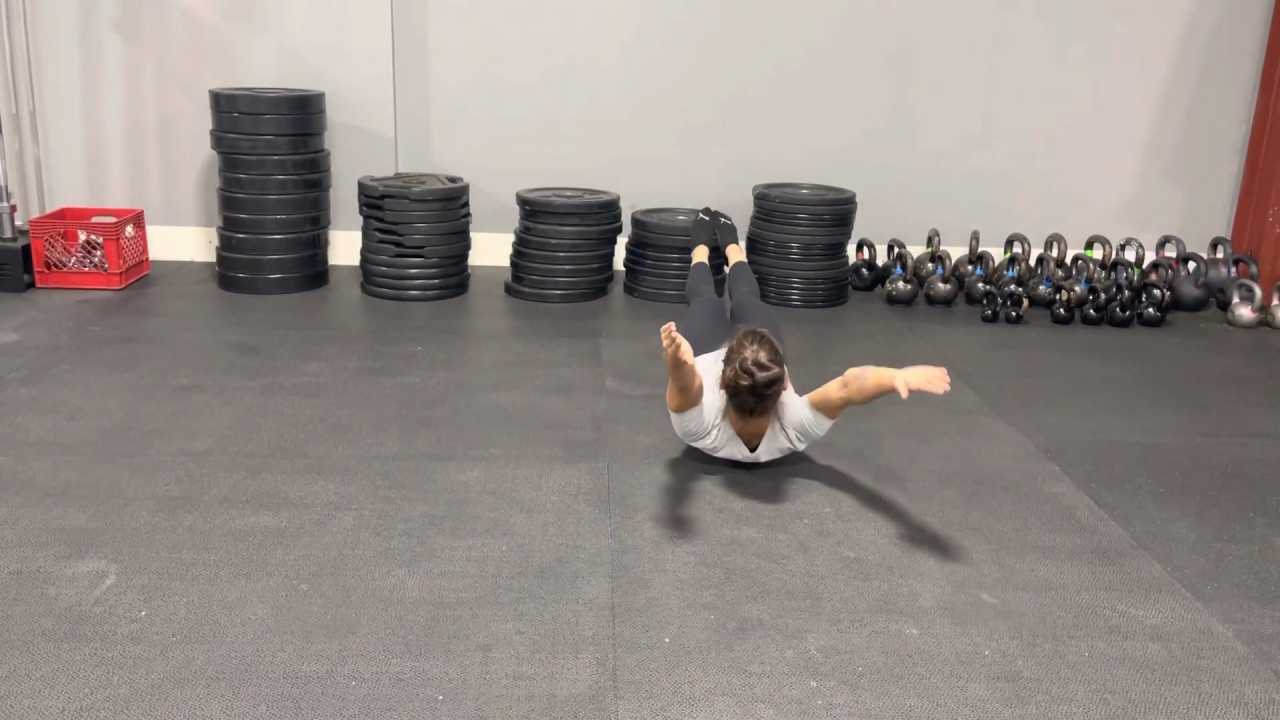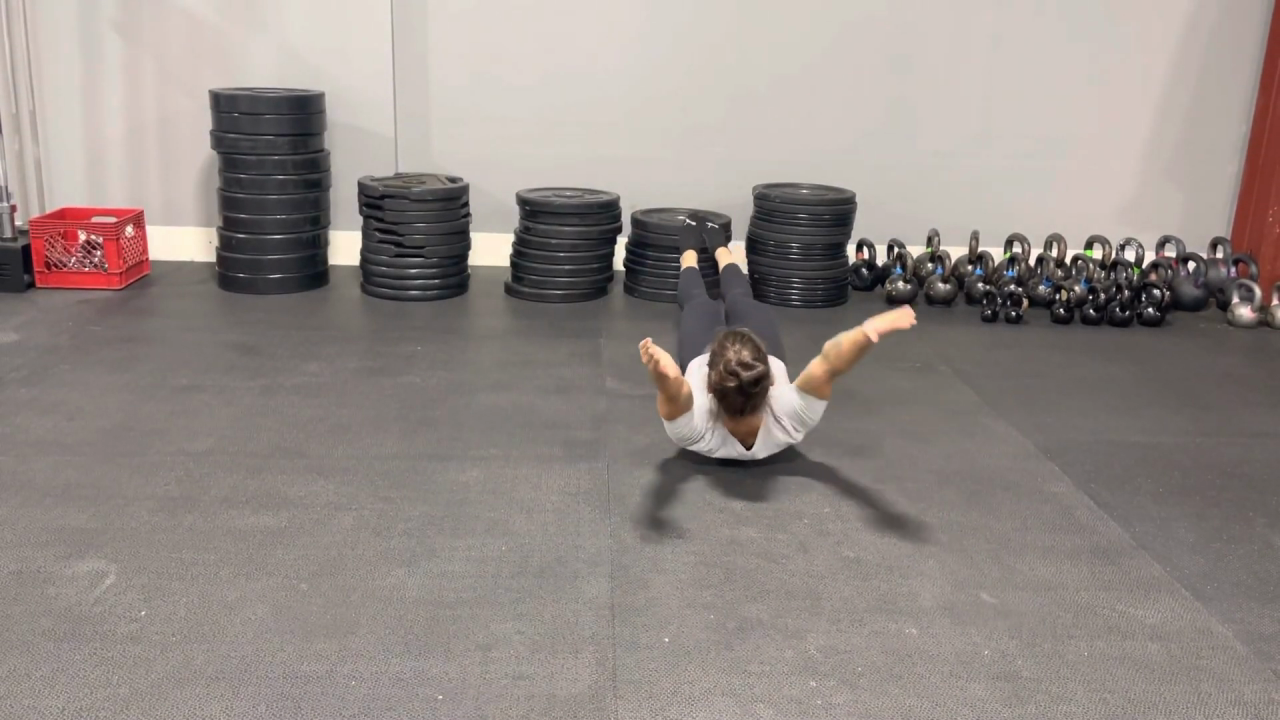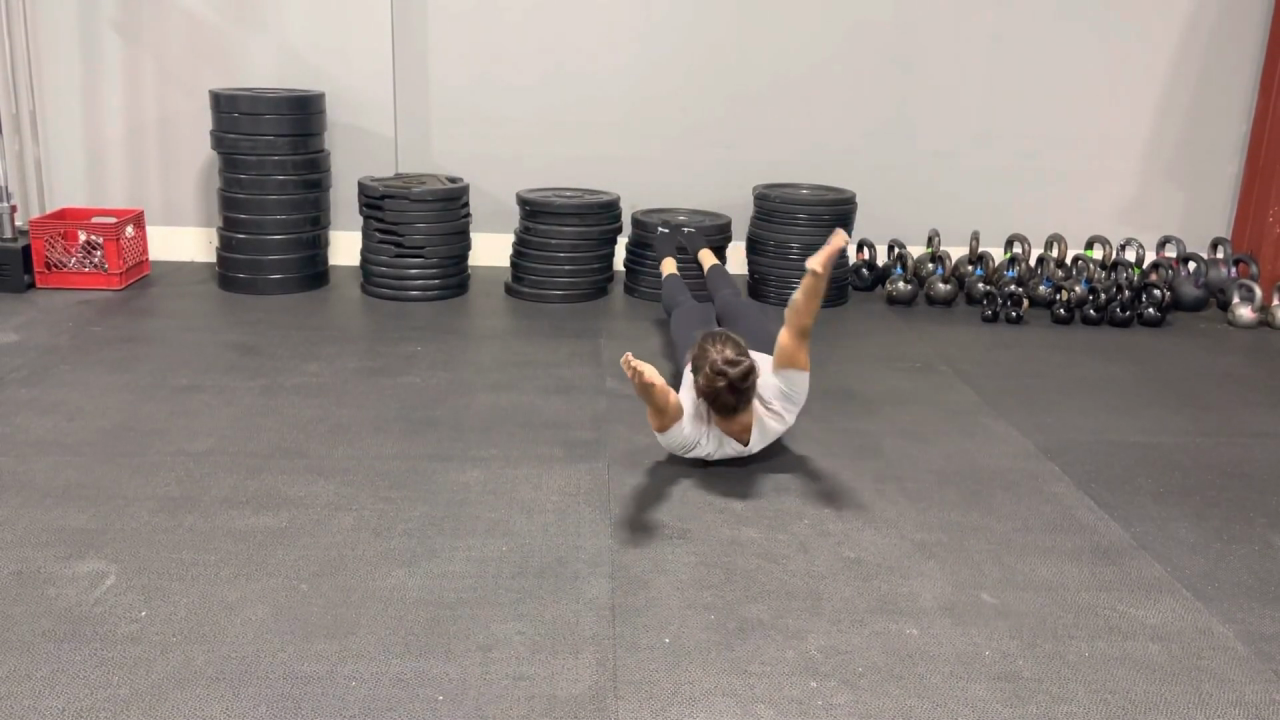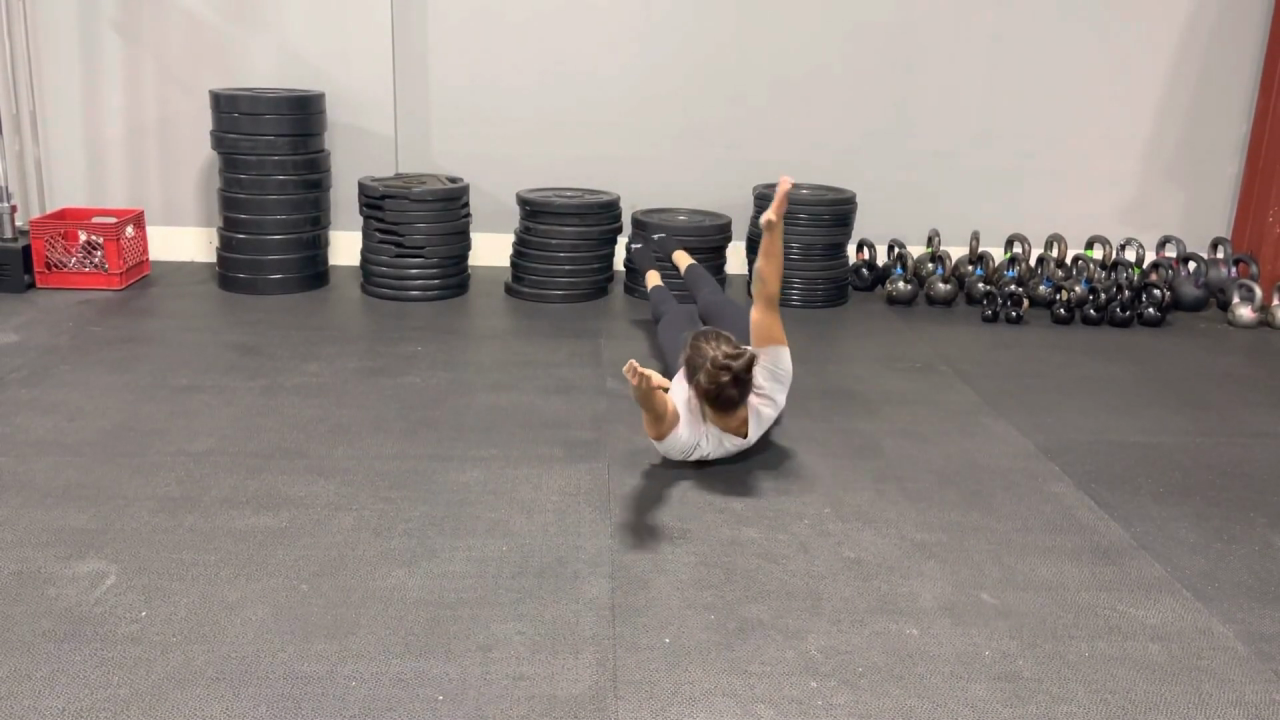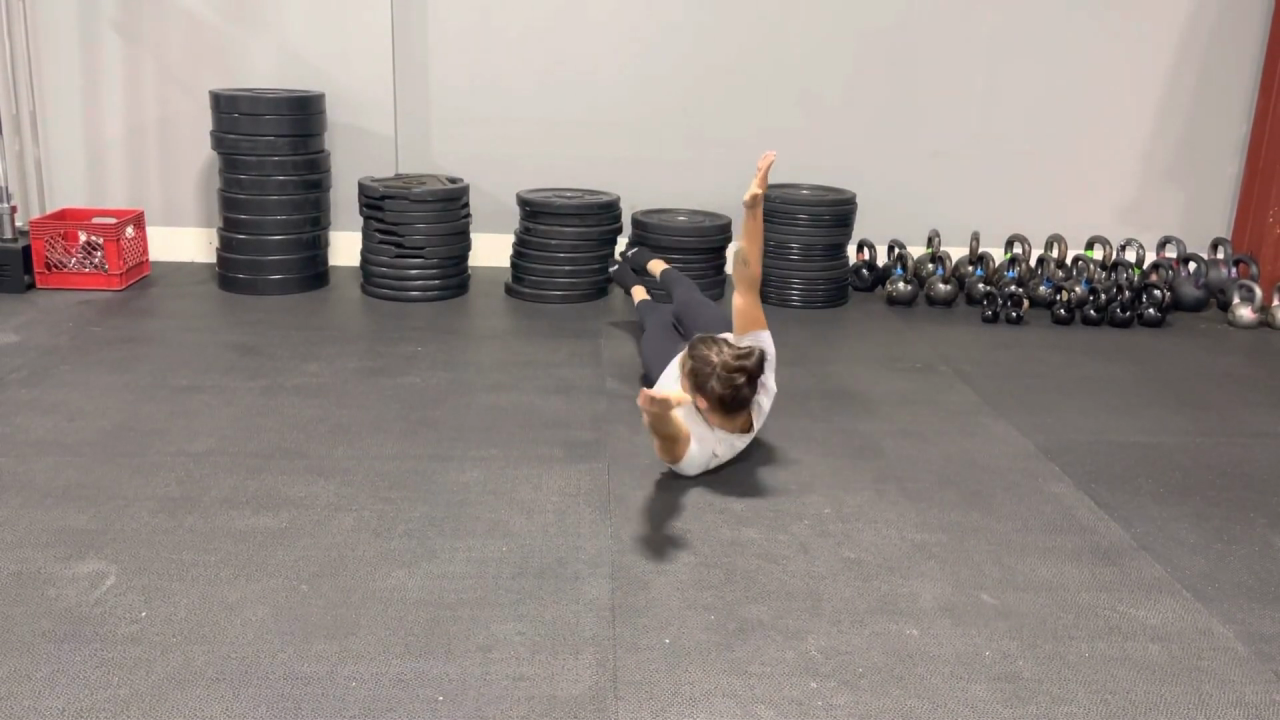
dt=0.2s
person 1, frame 1
left shoulder: (702, 428)
right shoulder: (791, 430)
left elbow: (684, 383)
right elbow: (847, 387)
left wrist: (676, 360)
right wrist: (900, 376)
left knee: (705, 301)
right knee: (747, 299)
left ankle: (702, 246)
right ankle: (730, 245)
person 1, frame 2
left shoulder: (695, 431)
right shoulder: (785, 423)
left elbow: (673, 391)
right elbow: (829, 364)
left wrist: (661, 373)
right wrist: (869, 331)
left knee: (698, 304)
right knee: (742, 302)
left ankle: (690, 251)
right ankle: (719, 247)
person 1, frame 3
left shoulder: (687, 437)
right shoulder: (776, 413)
right elbow: (797, 331)
right wrist: (816, 274)
left knee: (687, 310)
right knee: (733, 301)
left ankle: (668, 258)
right ankle: (701, 250)
person 1, frame 4
left shoulder: (688, 441)
right shoulder: (767, 399)
right elbow: (766, 305)
right wrist: (772, 230)
left knee: (677, 314)
right knee: (712, 300)
left ankle: (651, 272)
right ankle: (674, 251)
person 1, frame 5
right shoulder: (759, 383)
right elbow: (747, 289)
left knee: (658, 319)
right knee: (687, 300)
left ankle: (636, 291)
right ankle: (647, 262)
